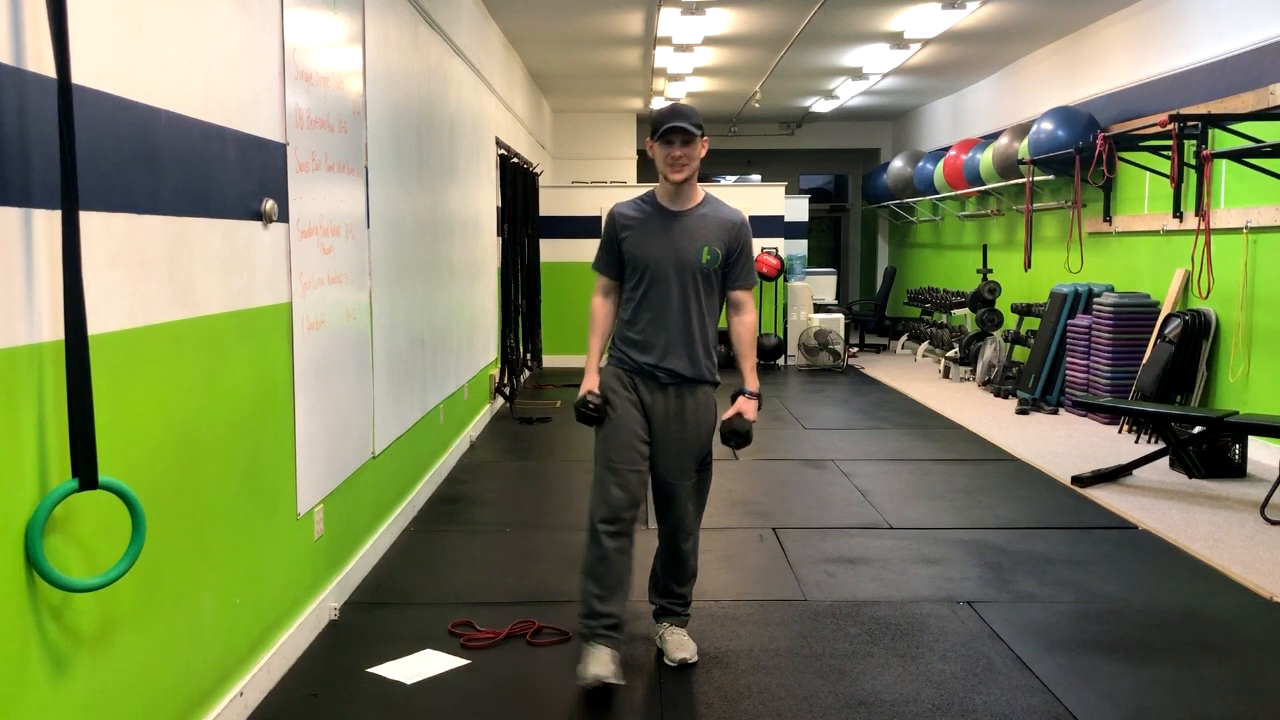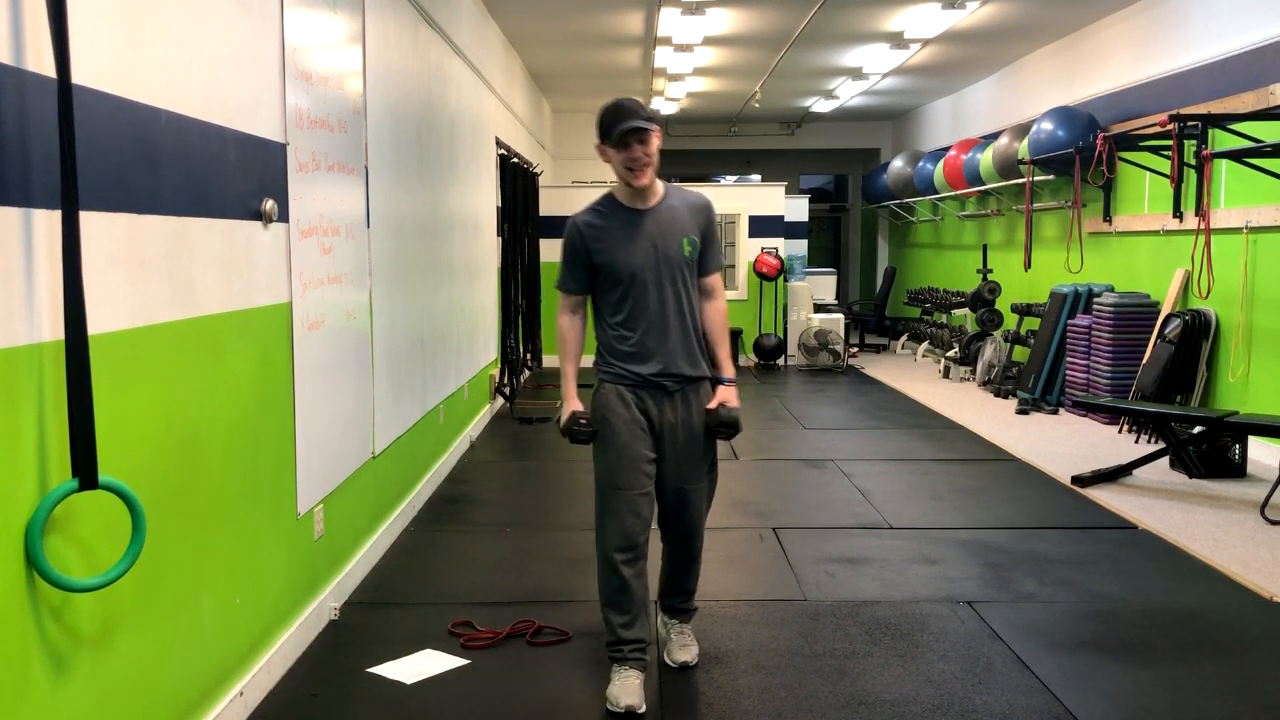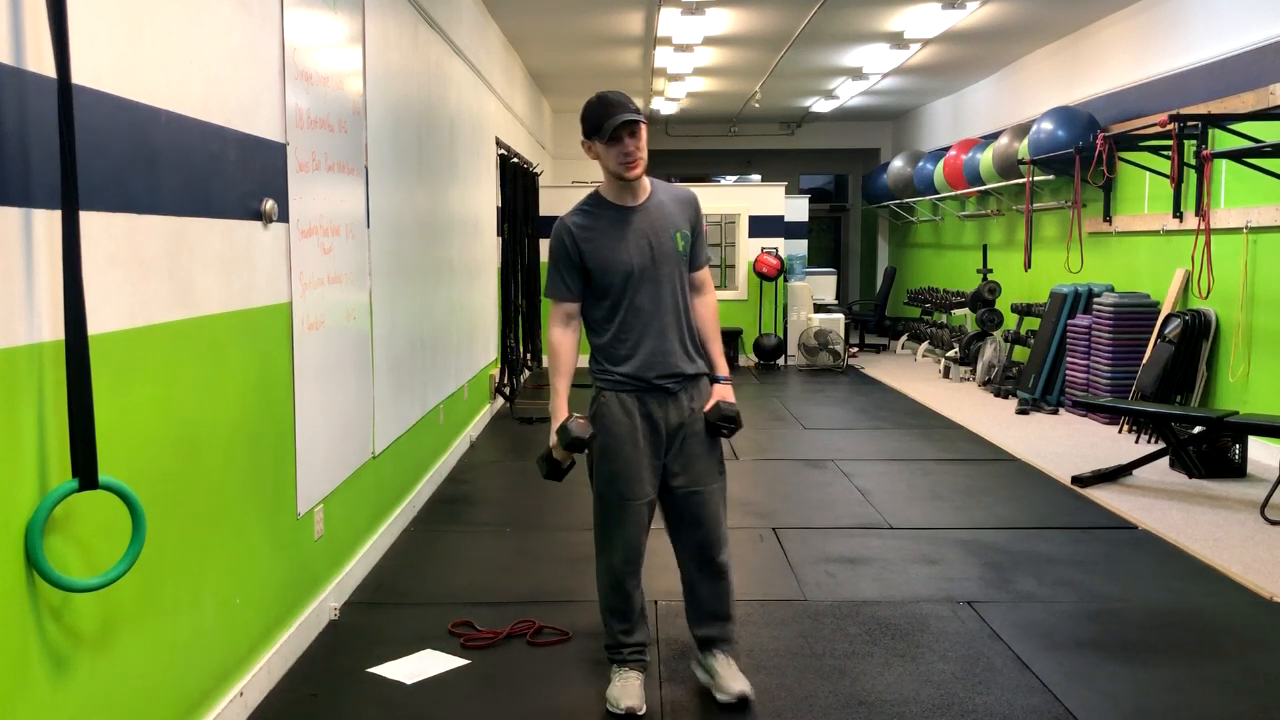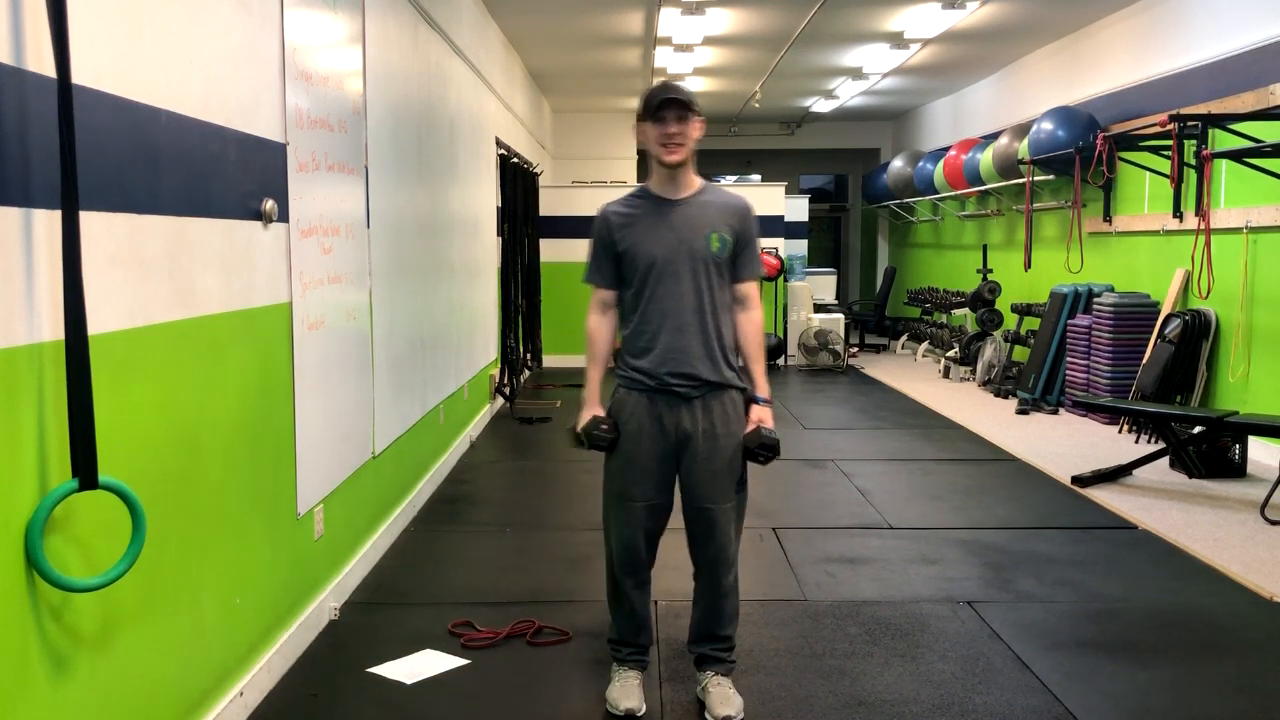
dt=0.5s
person 1, frame 1
left shoulder: (729, 225)
right shoulder: (624, 218)
left elbow: (741, 308)
right elbow: (606, 295)
left wrist: (750, 389)
right wrist: (592, 368)
left hip: (692, 389)
right hip: (626, 382)
left knee: (681, 518)
right knee: (612, 512)
left ankle: (671, 617)
right ankle: (601, 638)
person 1, frame 2
left shoulder: (695, 209)
right shoulder: (588, 227)
left elbow: (711, 297)
right elbow: (572, 311)
left wrist: (725, 378)
right wrist: (570, 393)
left hip: (690, 390)
right hip: (622, 394)
left knee: (686, 518)
right knee: (623, 531)
left ankle: (676, 615)
right ankle: (627, 657)
person 1, frame 3
left shoulder: (681, 205)
right shoulder: (574, 230)
left elbow: (701, 293)
right elbow: (564, 322)
left wrist: (721, 376)
right wrist: (559, 413)
left hip: (690, 393)
right hip: (621, 401)
left knee: (705, 531)
right knee: (622, 539)
left ankle: (714, 650)
right ankle: (627, 660)
person 1, frame 4
left shoulder: (733, 212)
right shoulder: (616, 218)
left elbow: (746, 307)
right elbow: (603, 311)
left wrist: (760, 395)
right wrist: (592, 397)
left hip: (716, 401)
right hip: (639, 401)
left knee: (717, 544)
right knee: (630, 541)
left ankle: (714, 666)
right ankle: (629, 661)
